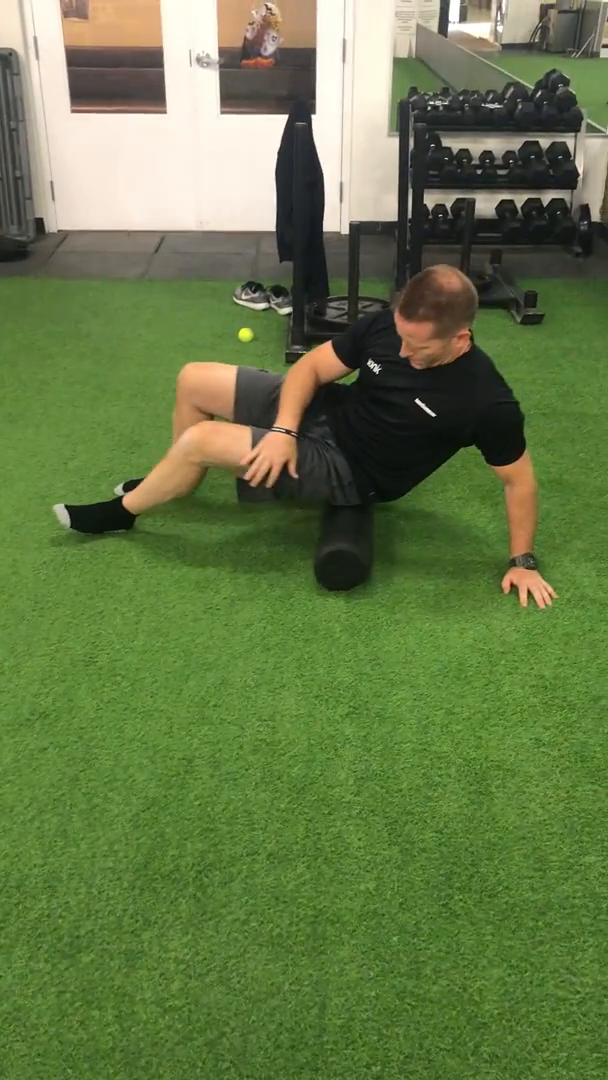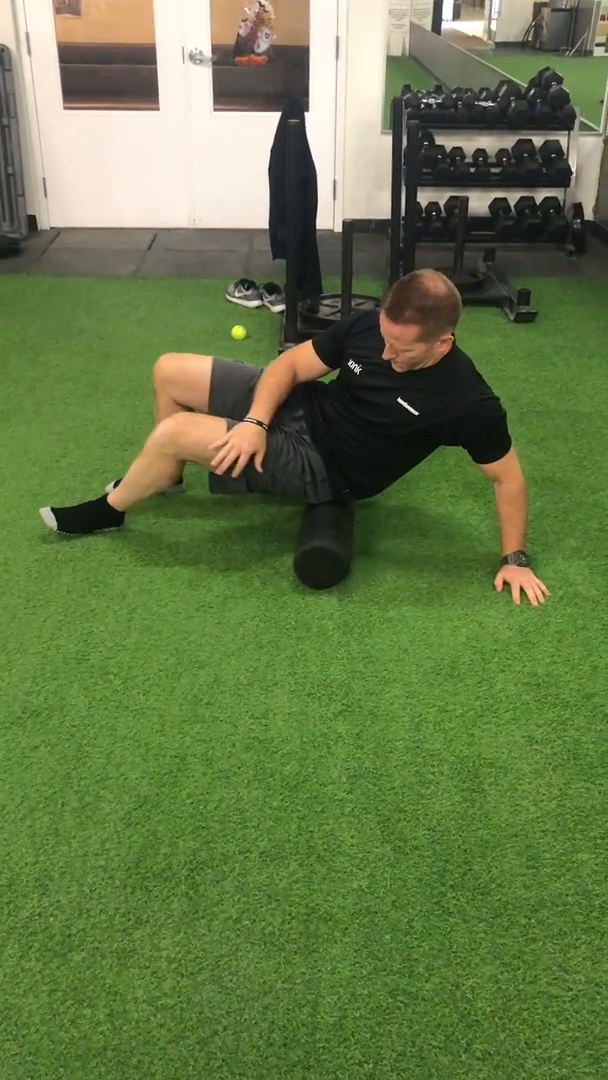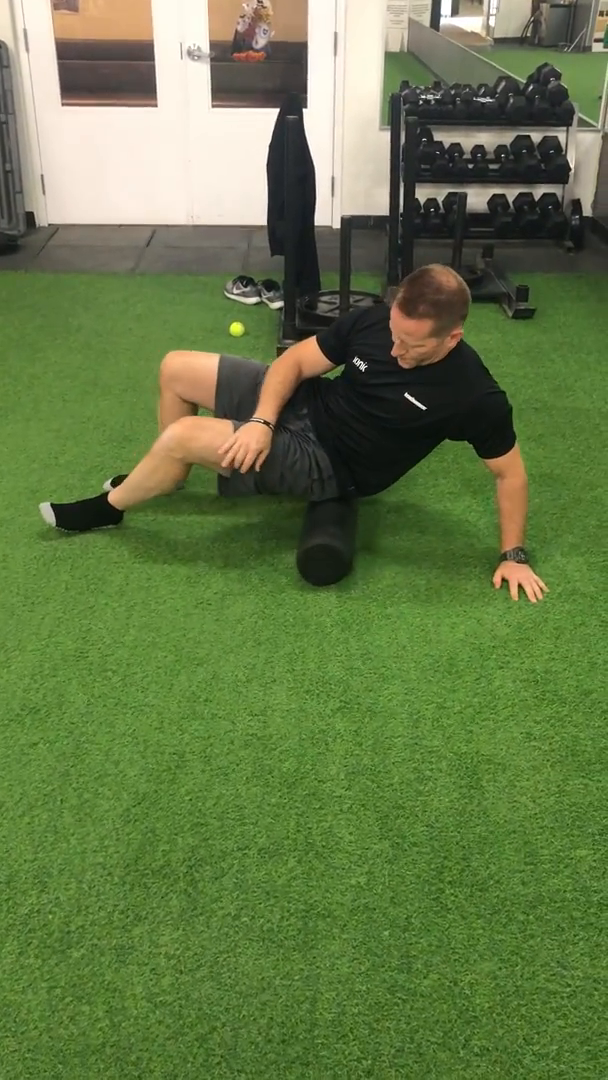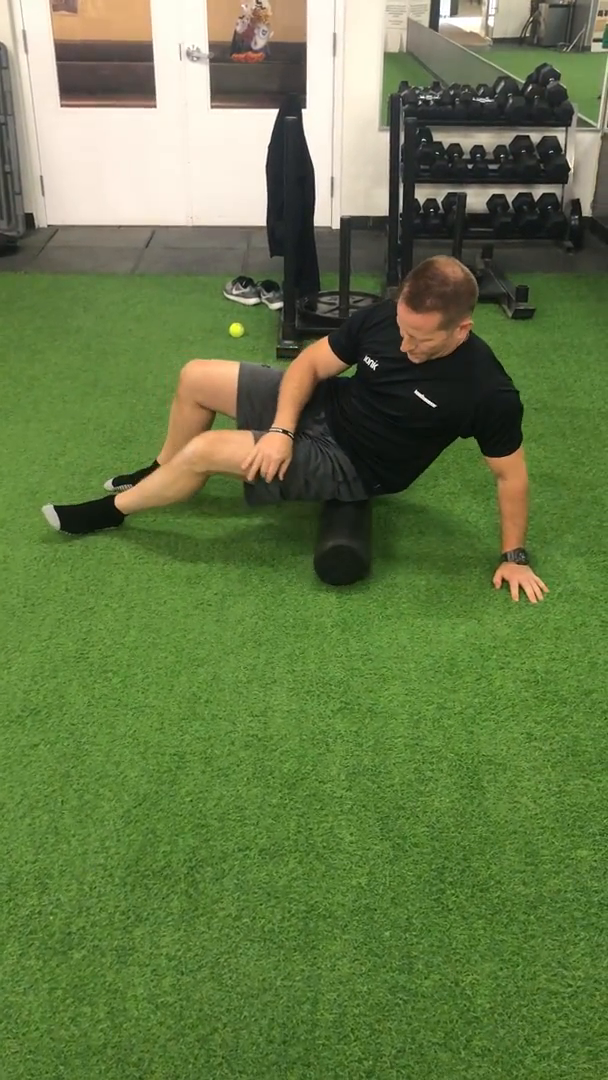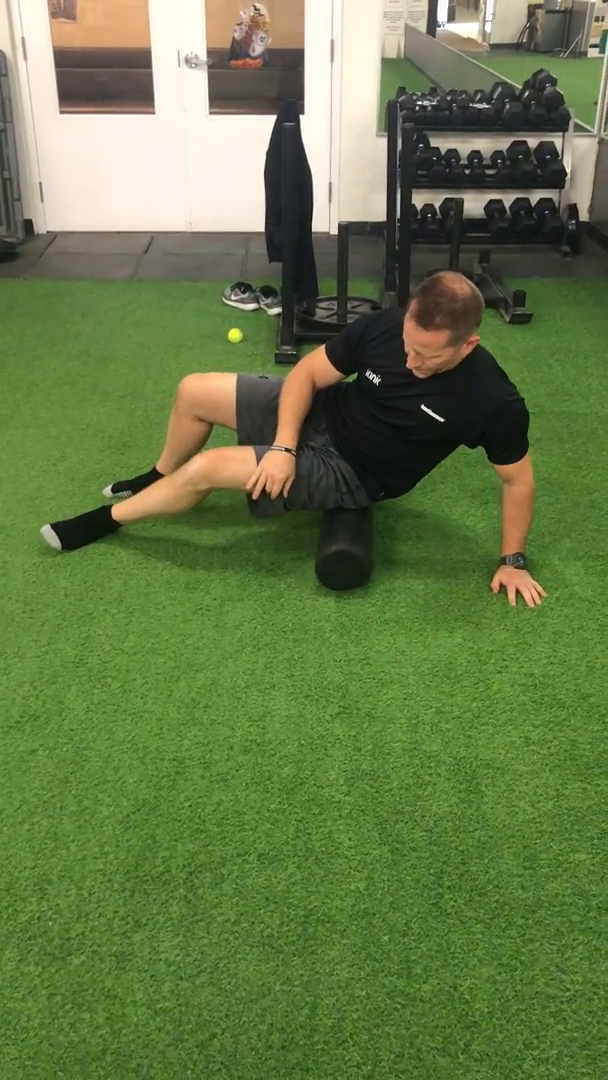
dt=0.3s
person 1, frame 1
left shoulder: (486, 402)
right shoulder: (389, 325)
left elbow: (519, 479)
right elbow: (313, 366)
left wrist: (522, 562)
right wrist: (284, 430)
left hip: (347, 470)
right hip: (324, 411)
left knee: (198, 440)
right knee: (193, 380)
left ankle: (121, 513)
right ankle: (169, 481)
person 1, frame 2
left shoulder: (467, 402)
right shoulder: (371, 325)
left elbow: (506, 476)
right elbow: (291, 364)
left wrist: (514, 558)
right wrist: (255, 422)
left hip: (320, 464)
right hip: (302, 406)
left knee: (171, 434)
right knee: (169, 371)
left ankle: (107, 511)
right ankle: (163, 475)
person 1, frame 3
left shoulder: (475, 396)
right shoulder: (375, 321)
left elbow: (509, 472)
right elbow: (295, 361)
left wrist: (513, 555)
right wrist: (263, 422)
left hip: (327, 463)
right hip: (306, 404)
left knee: (182, 437)
right knee: (177, 368)
left ankle: (108, 507)
right ankle: (151, 475)
person 1, frame 4
left shoulder: (487, 392)
right shoulder: (385, 318)
left elbow: (511, 474)
right elbow: (310, 363)
left wrist: (513, 557)
right wrist: (281, 429)
left hip: (349, 466)
right hip: (324, 407)
left knee: (203, 451)
right knee: (196, 377)
left ankle: (112, 510)
right ankle: (160, 472)
person 1, frame 5
left shoulder: (492, 402)
right shoulder: (383, 327)
left elbow: (517, 478)
right elbow: (306, 373)
left wrist: (512, 560)
right wrist: (284, 447)
left hip: (351, 473)
right hip: (321, 415)
left knee: (206, 470)
right knee: (193, 391)
left ankle: (107, 519)
right ankle: (160, 477)
